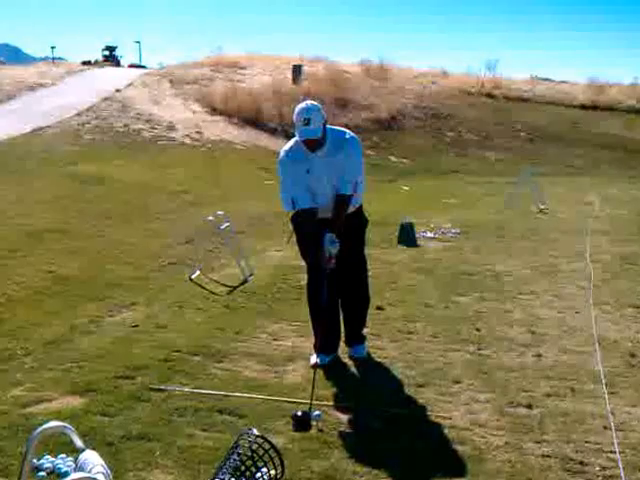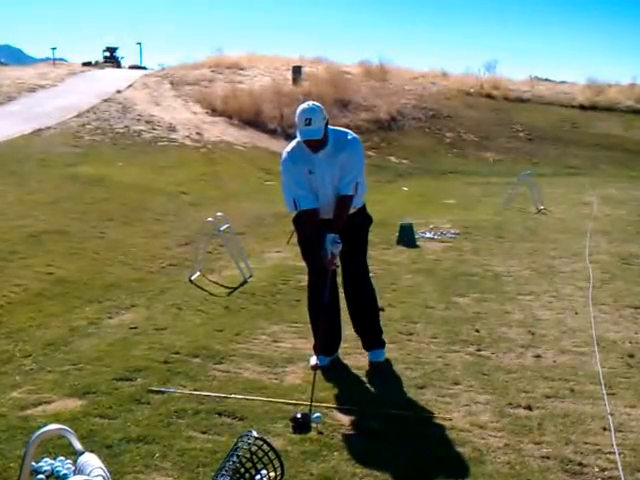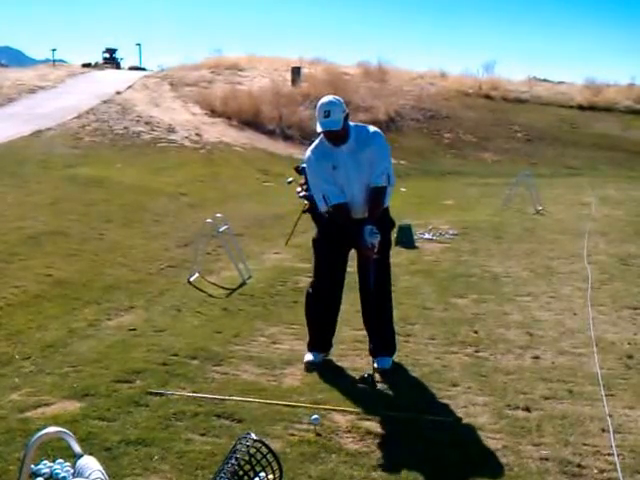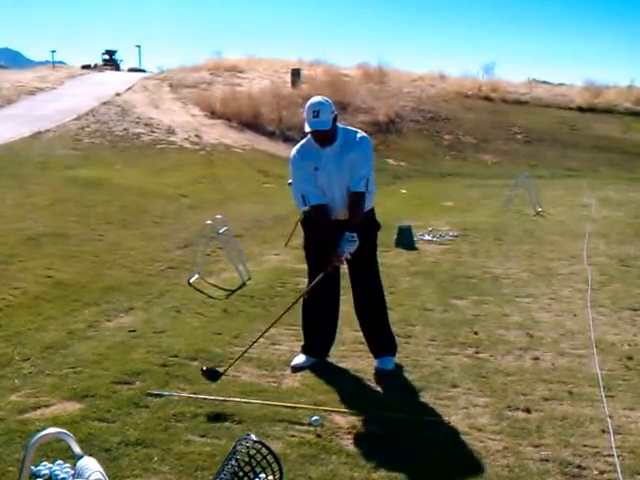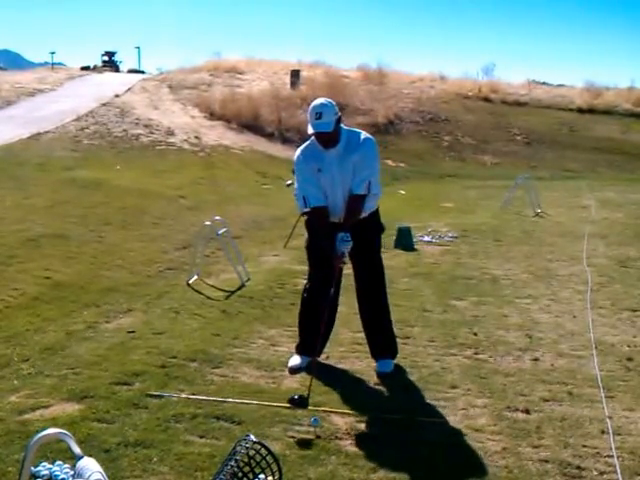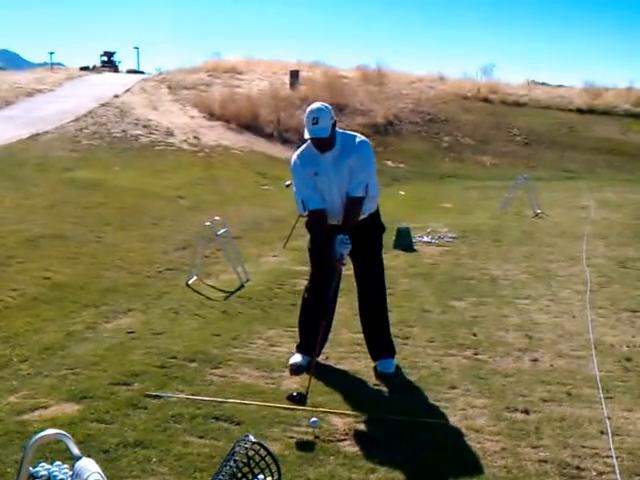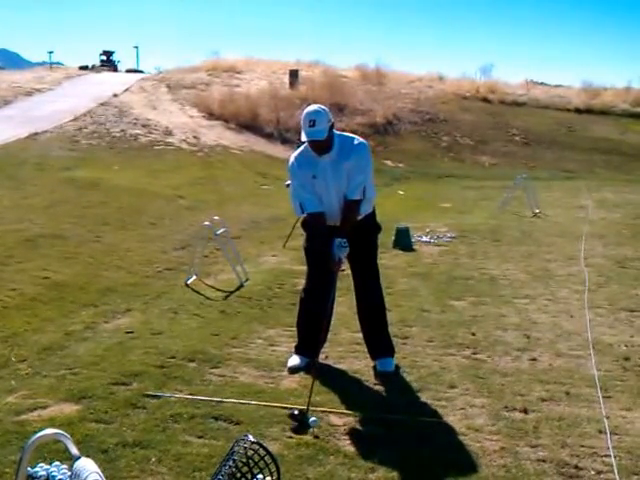
dt=0.7s
person 1, frame 1
left shoulder: (348, 143)
right shoulder: (288, 156)
left elbow: (345, 193)
right elbow: (303, 206)
left wrist: (333, 234)
right wrist: (318, 243)
left hip: (348, 218)
right hip: (311, 222)
left knee: (353, 279)
right knee: (319, 282)
left ankle: (355, 338)
right ankle: (325, 346)
person 1, frame 2
left shoulder: (350, 143)
right shoulder: (291, 157)
left elbow: (347, 193)
right elbow: (305, 206)
left wrist: (334, 234)
right wrist: (320, 244)
left hip: (351, 218)
right hip: (313, 222)
left knee: (357, 280)
right knee: (319, 283)
left ankle: (373, 341)
right ankle: (325, 347)
person 1, frame 3
left shoulder: (373, 138)
right shoulder: (314, 156)
left elbow: (379, 186)
right elbow: (334, 203)
left wrist: (371, 227)
right wrist: (355, 236)
left hip: (374, 218)
right hip: (334, 223)
left knee: (377, 286)
right knee: (324, 284)
left ankle: (383, 349)
right ankle: (318, 346)
person 1, frame 4
left shoulder: (359, 143)
right shoulder: (300, 155)
left elbow: (358, 192)
right elbow: (314, 204)
left wrist: (351, 234)
right wrist: (333, 242)
left hip: (360, 222)
right hip: (319, 225)
left knee: (367, 287)
right knee: (320, 288)
left ankle: (384, 350)
right ankle: (314, 348)
person 1, frame 5
left shoulder: (364, 144)
right shoulder: (304, 156)
left elbow: (358, 196)
right elbow: (315, 207)
left wrist: (346, 235)
right wrist: (330, 245)
left hip: (363, 223)
right hip: (323, 225)
left knee: (371, 288)
right knee: (317, 288)
left ankle: (384, 353)
right ankle: (306, 350)
person 1, frame 6
left shoulder: (360, 147)
right shoulder: (301, 160)
left elbow: (356, 197)
right elbow: (314, 209)
left wrist: (344, 236)
right wrist: (328, 245)
left hip: (363, 224)
right hip: (324, 226)
left knee: (372, 289)
right knee: (318, 288)
left ankle: (383, 354)
right ankle: (307, 349)
person 1, frame 7
left shoulder: (357, 149)
right shoulder: (298, 162)
left elbow: (354, 200)
right elbow: (312, 211)
left wrist: (342, 240)
right wrist: (327, 249)
left hip: (359, 224)
right hip: (320, 227)
left knee: (368, 288)
right knee: (315, 289)
left ankle: (382, 353)
right ankle: (306, 350)
